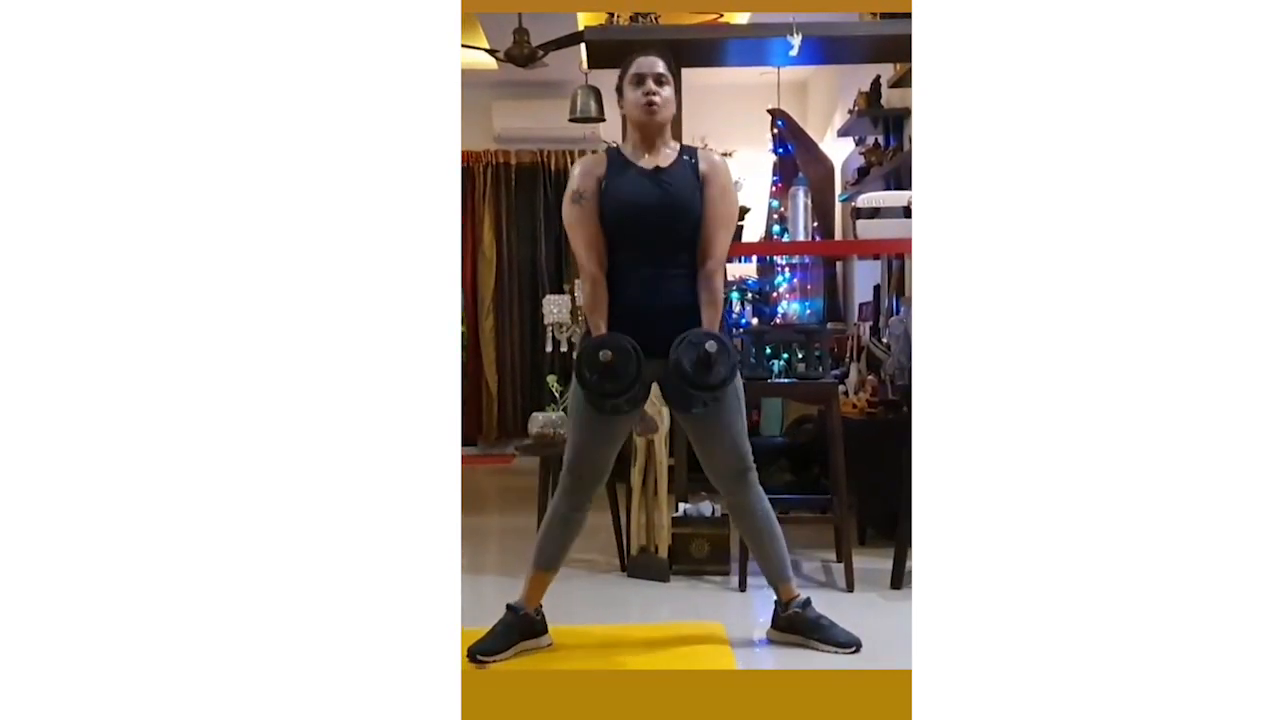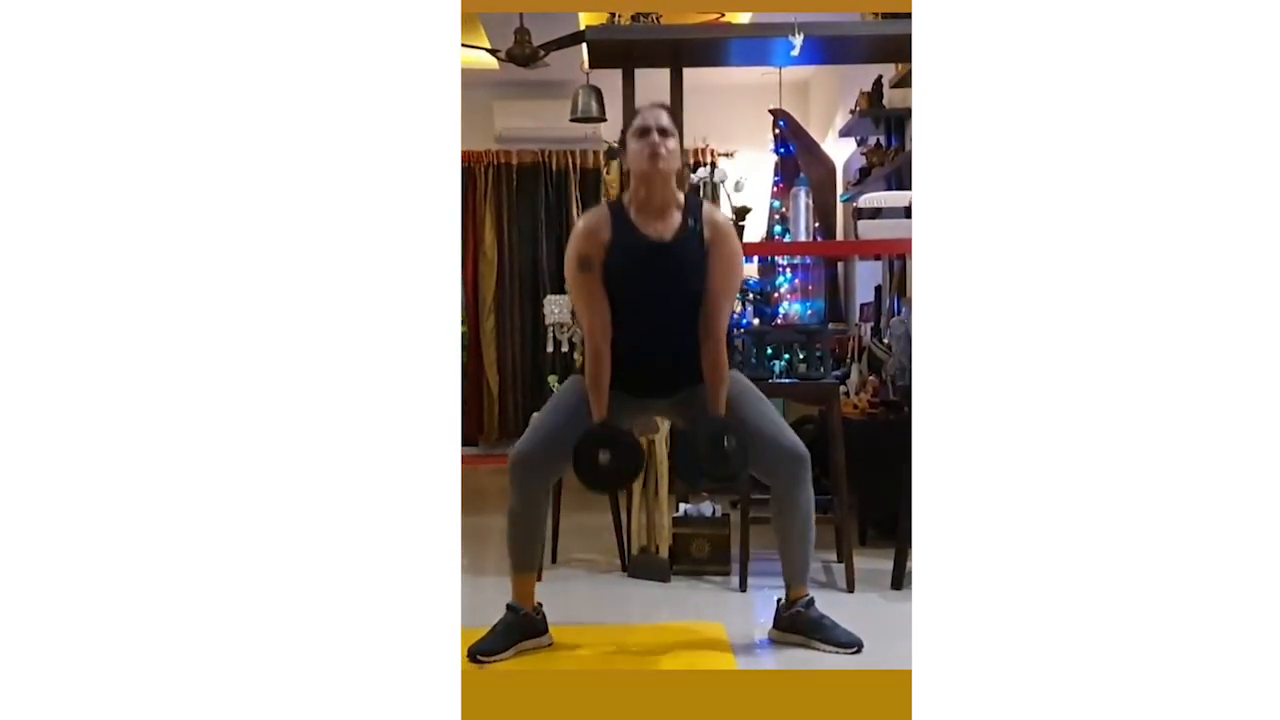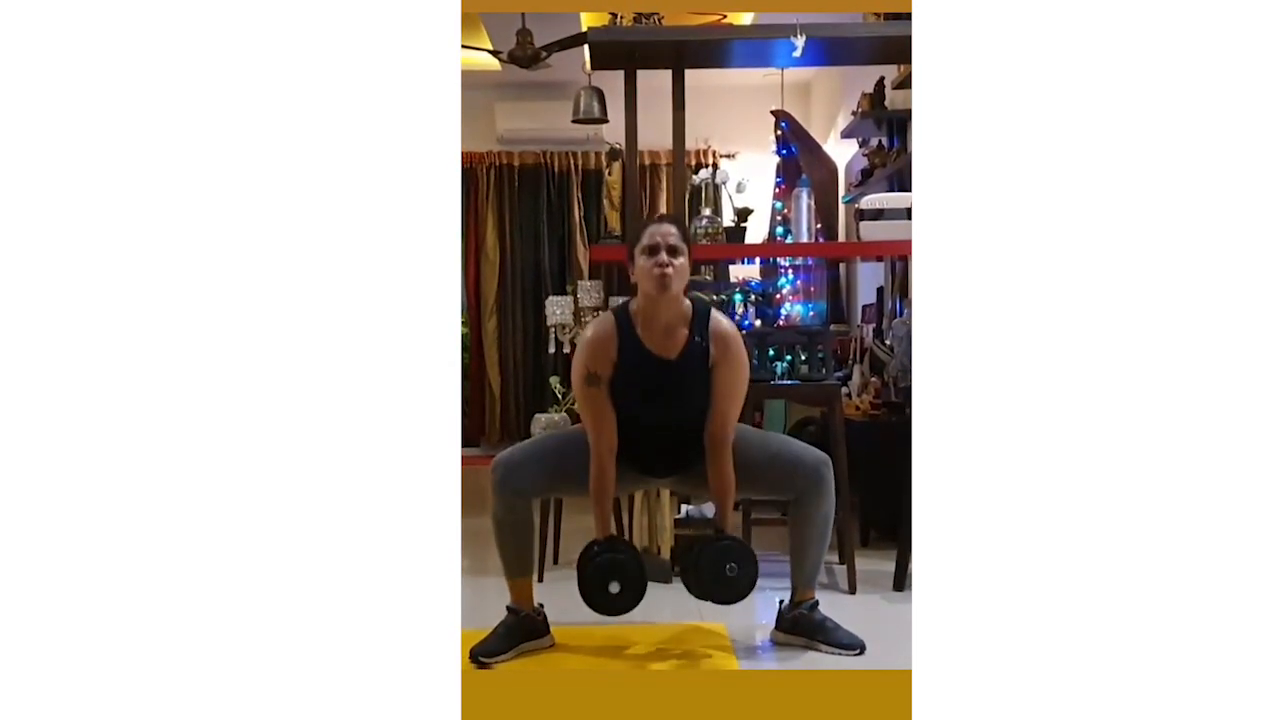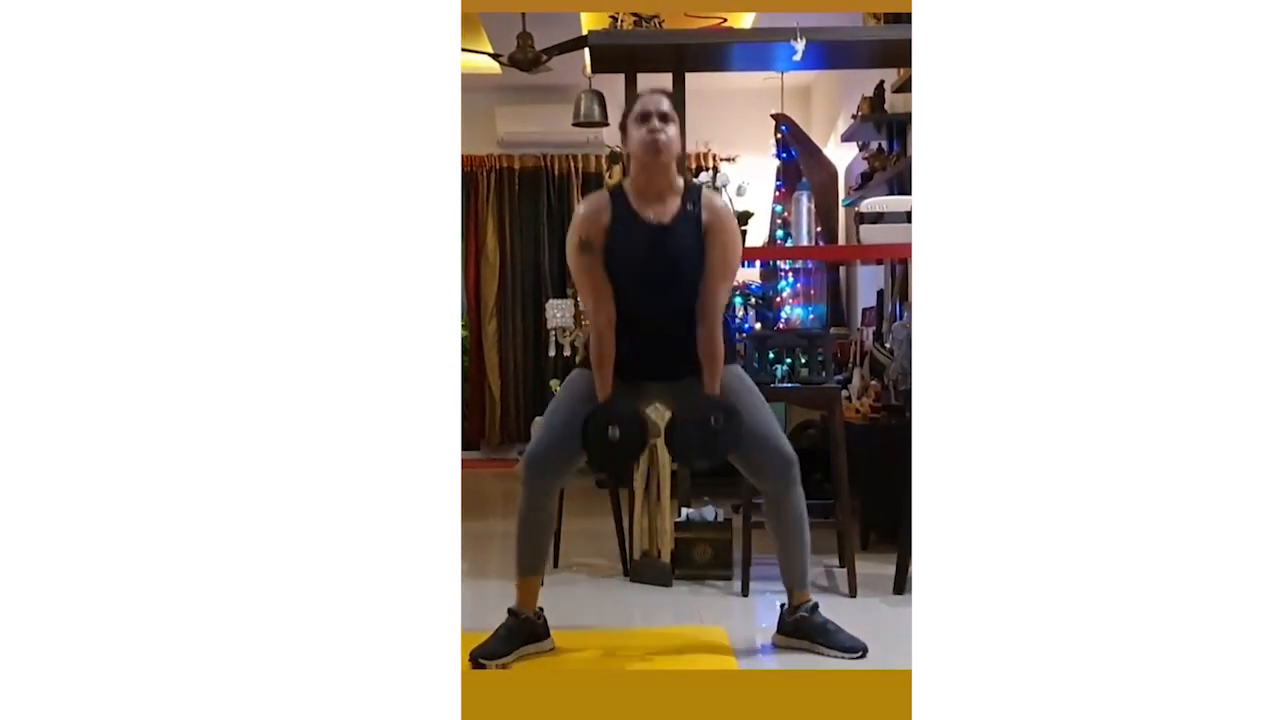
dt=0.5s
person 1, frame 1
left shoulder: (707, 168)
right shoulder: (592, 172)
left elbow: (713, 264)
right elbow: (592, 269)
right wrist: (601, 345)
right hip: (618, 344)
left knee: (737, 476)
right knee: (579, 482)
left ankle: (792, 610)
right ankle: (525, 615)
person 1, frame 2
left shoulder: (714, 226)
right shoulder: (594, 230)
left elbow: (714, 329)
right elbow: (597, 337)
left wrist: (717, 416)
right wrist: (599, 423)
left hip: (694, 378)
right hip: (619, 380)
left knee: (792, 460)
right knee: (527, 463)
left ankle: (796, 608)
right ankle: (525, 613)
person 1, frame 3
left shoulder: (722, 337)
right shoulder: (601, 340)
left elbow: (720, 443)
right elbow: (602, 451)
left wrist: (723, 532)
right wrist: (604, 539)
left hip: (696, 454)
right hip: (626, 454)
left knee: (815, 474)
right knee: (508, 477)
left ankle: (800, 612)
right ankle: (525, 618)
person 1, frame 4
left shoulder: (713, 212)
right shoulder: (596, 213)
left elbow: (711, 316)
right elbow: (601, 318)
left wrist: (712, 403)
right wrist: (605, 405)
left hip: (694, 364)
right hip: (621, 366)
left knee: (779, 464)
right knee: (539, 468)
left ankle: (800, 614)
right ankle: (526, 620)
